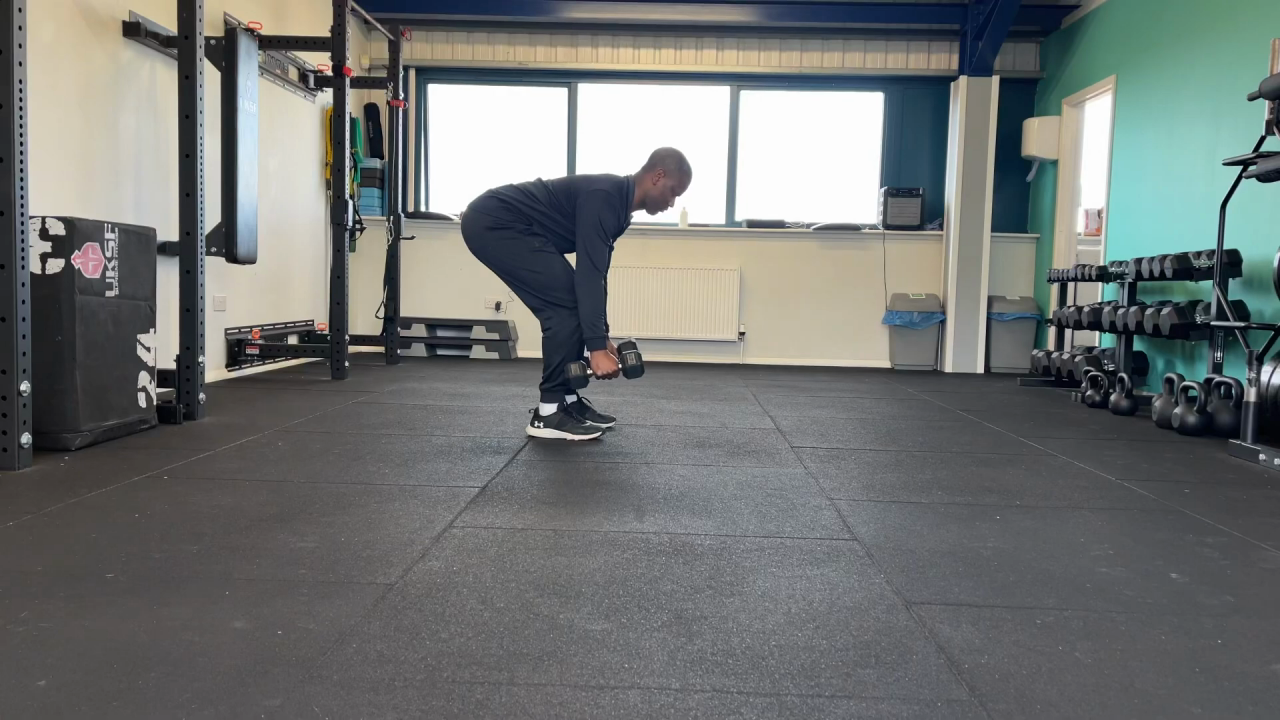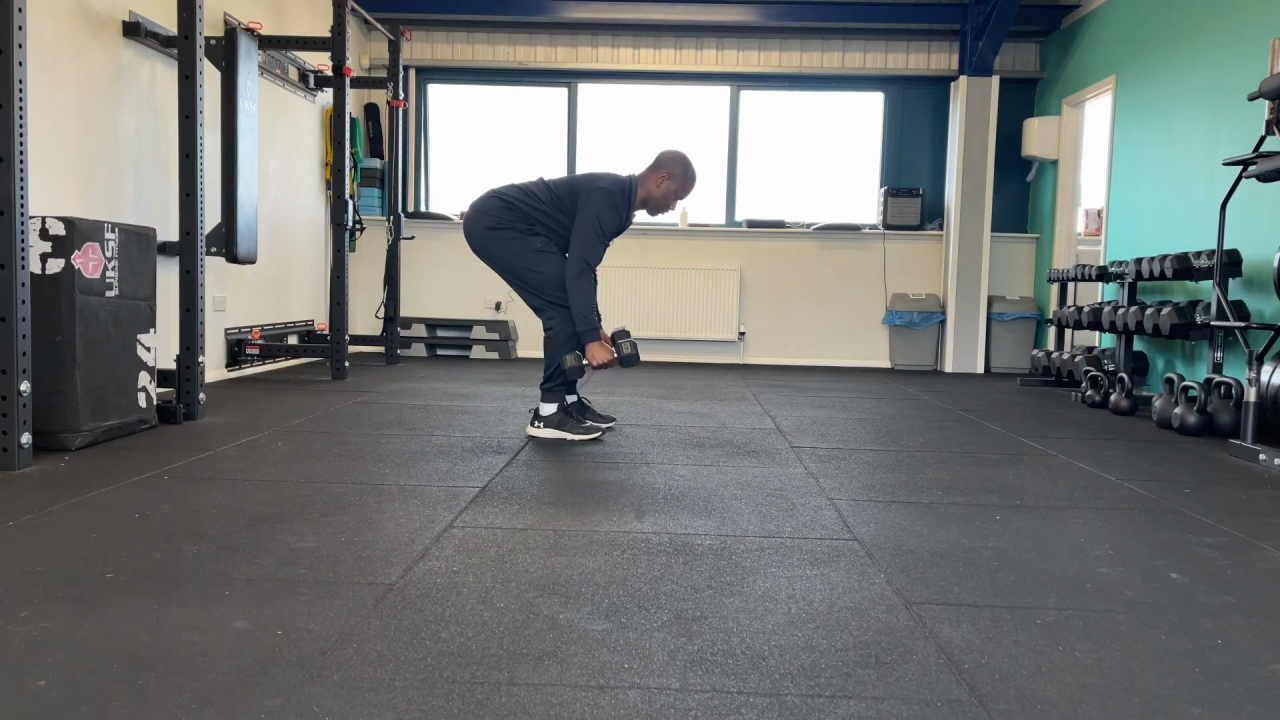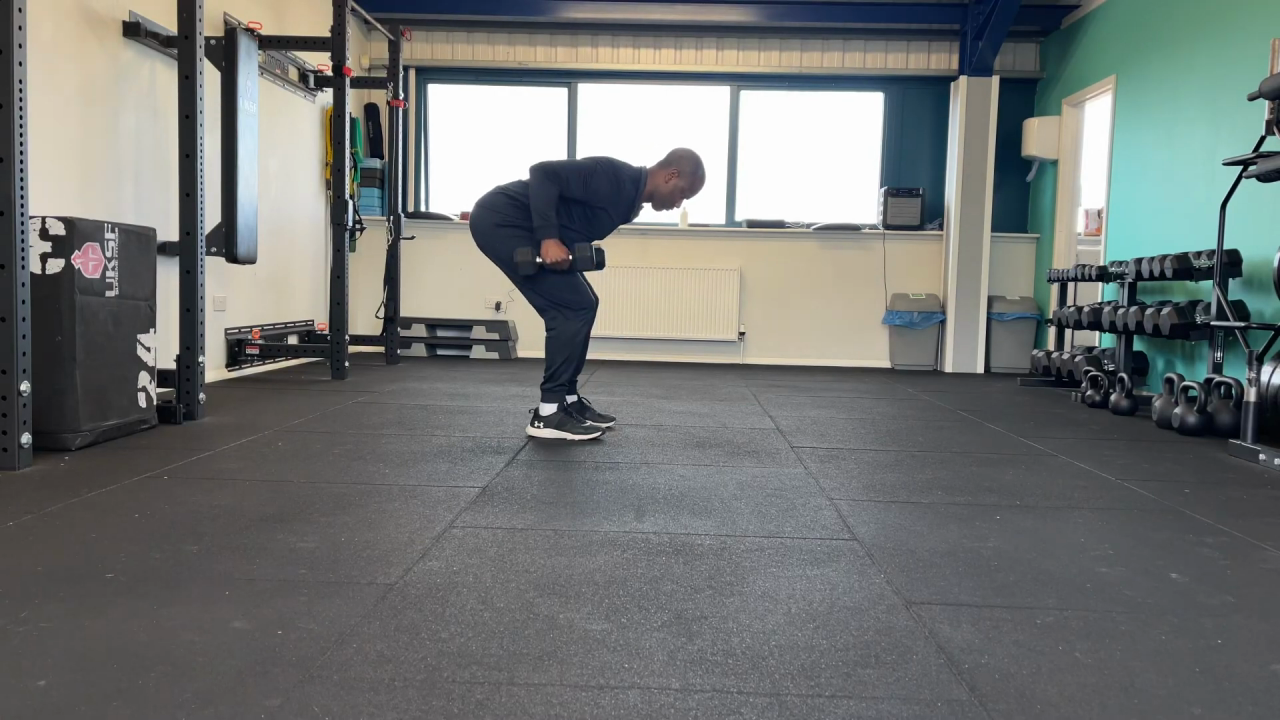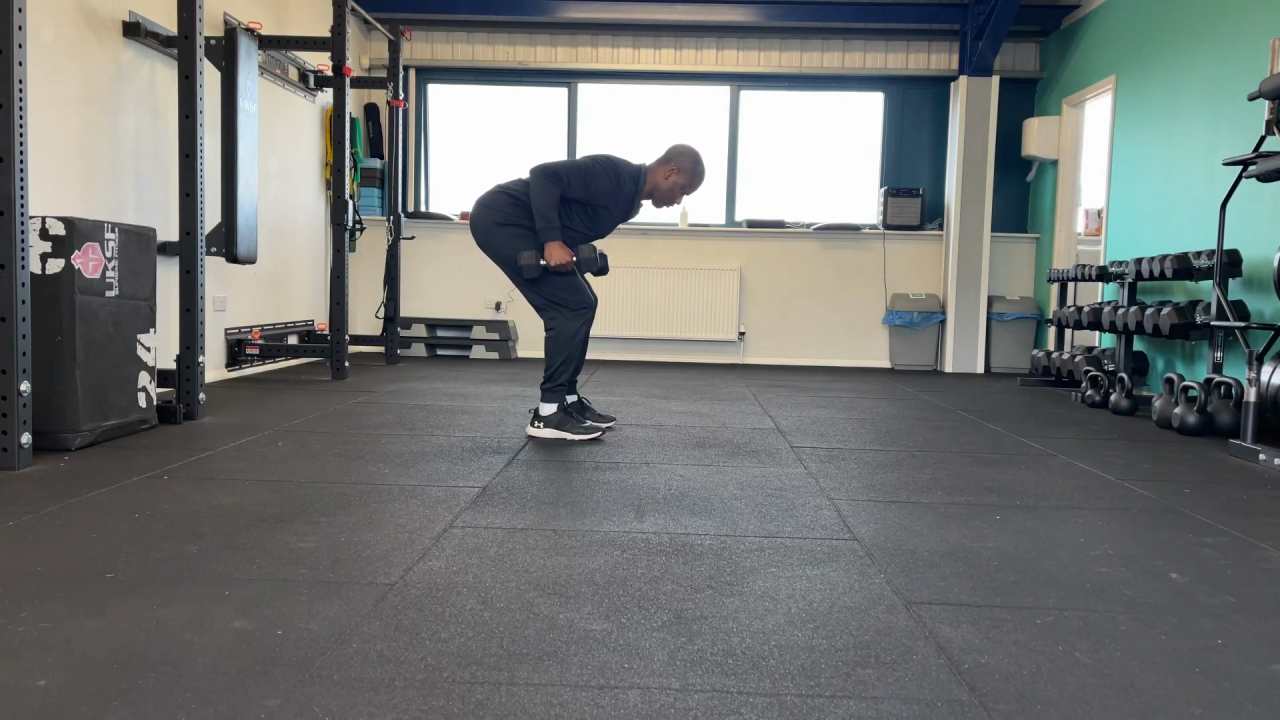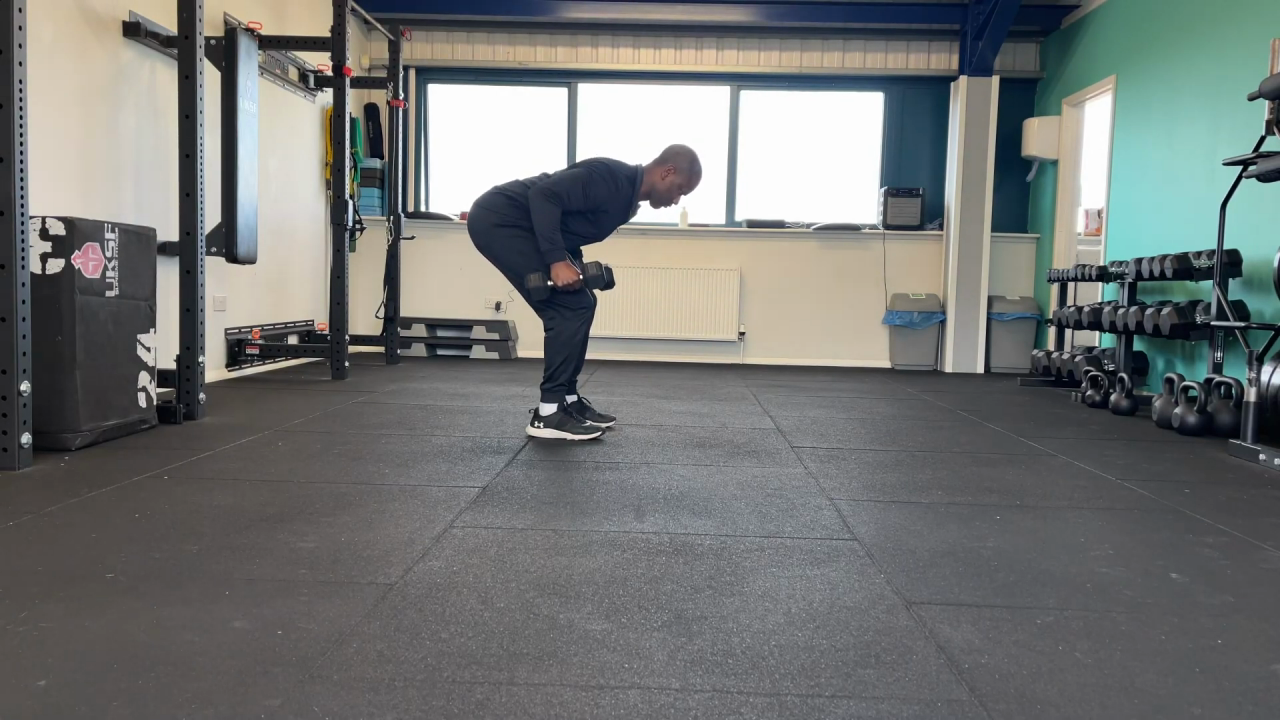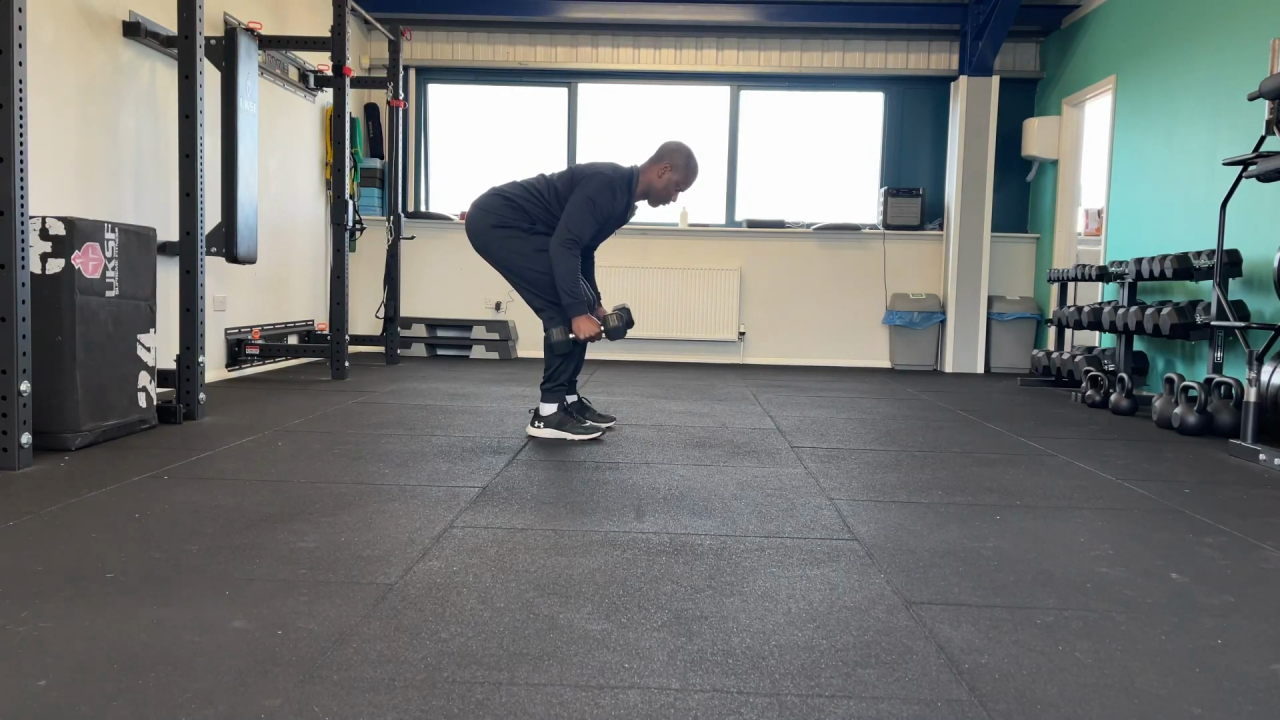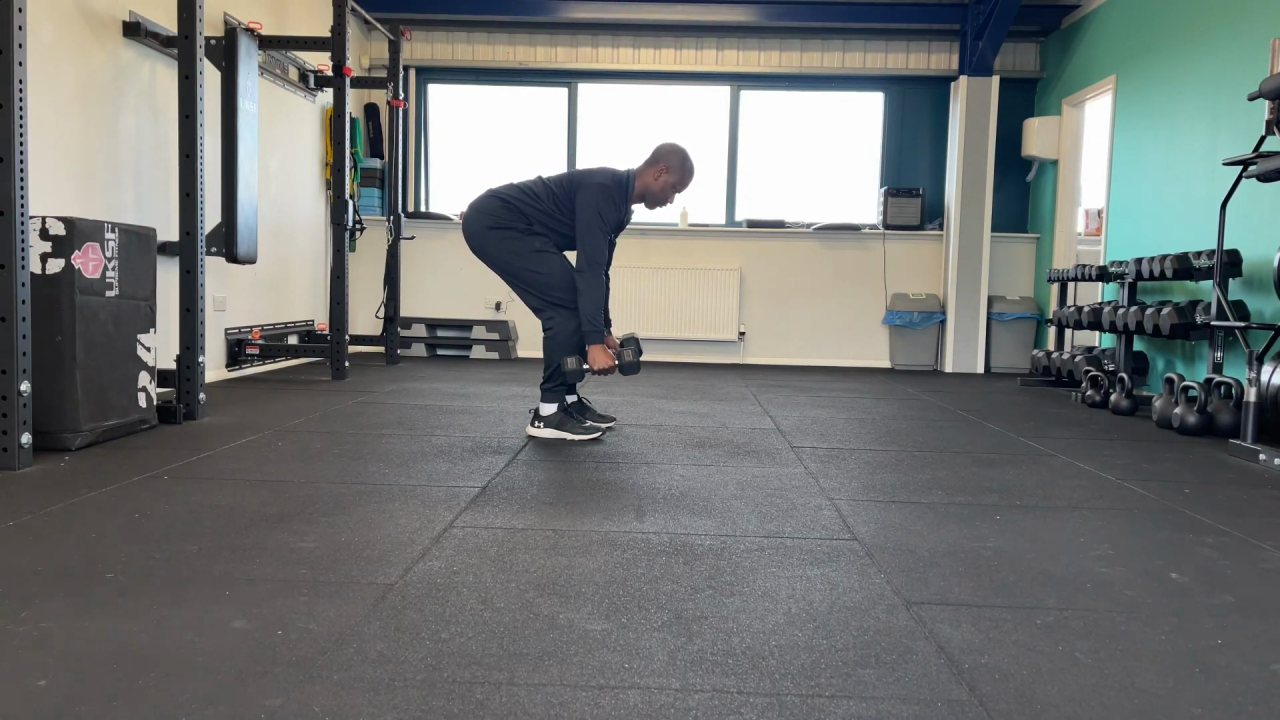
dt=0.7s
person 1, frame 1
left shoulder: (618, 204)
right shoulder: (604, 198)
left elbow: (596, 273)
right elbow: (588, 274)
left wrist: (601, 338)
right wrist: (596, 347)
left hip: (502, 225)
right hip: (493, 223)
left knee: (570, 304)
right knee: (566, 306)
left ankle: (566, 401)
right ankle: (548, 413)
person 1, frame 2
left shoulder: (620, 202)
right shoulder: (608, 197)
left elbow: (584, 266)
right elbow: (579, 269)
left wrist: (593, 327)
right wrist: (591, 340)
left hip: (502, 223)
right hip: (495, 222)
left knee: (570, 304)
right knee: (566, 306)
left ankle: (566, 400)
right ankle: (549, 413)
person 1, frame 3
left shoulder: (629, 200)
right shoulder: (615, 178)
right elbow: (544, 172)
right wrist: (548, 238)
left hip: (513, 223)
right hip: (500, 219)
left knee: (581, 304)
right knee: (573, 306)
left ankle: (567, 400)
right ankle: (548, 414)
person 1, frame 4
left shoulder: (629, 198)
right shoulder: (614, 176)
right elbow: (544, 175)
right wrist: (552, 240)
left hip: (513, 222)
right hip: (500, 217)
left knee: (580, 305)
right knee: (573, 307)
left ankle: (566, 400)
right ankle: (549, 414)
person 1, frame 5
left shoulder: (627, 197)
right shoulder: (612, 178)
right elbow: (543, 195)
left wrist: (577, 270)
right wrist: (557, 261)
left hip: (511, 223)
right hip: (497, 219)
left knee: (579, 303)
right knee: (571, 307)
left ankle: (567, 400)
right ankle: (548, 414)
person 1, frame 6
left shoulder: (622, 196)
right shoulder: (608, 185)
left elbow: (581, 246)
right elbow: (564, 244)
left wrist: (593, 303)
right wrist: (578, 312)
left hip: (508, 224)
right hip: (497, 222)
left knee: (578, 306)
right knee: (566, 311)
left ankle: (567, 400)
right ankle: (549, 413)
person 1, frame 7
left shoulder: (619, 201)
right shoulder: (603, 191)
left elbow: (599, 270)
right elbow: (589, 269)
left wrist: (603, 331)
right wrist: (594, 342)
left hip: (502, 225)
right hip: (493, 223)
left knee: (572, 304)
right knee: (567, 305)
left ankle: (566, 401)
right ankle: (549, 413)
